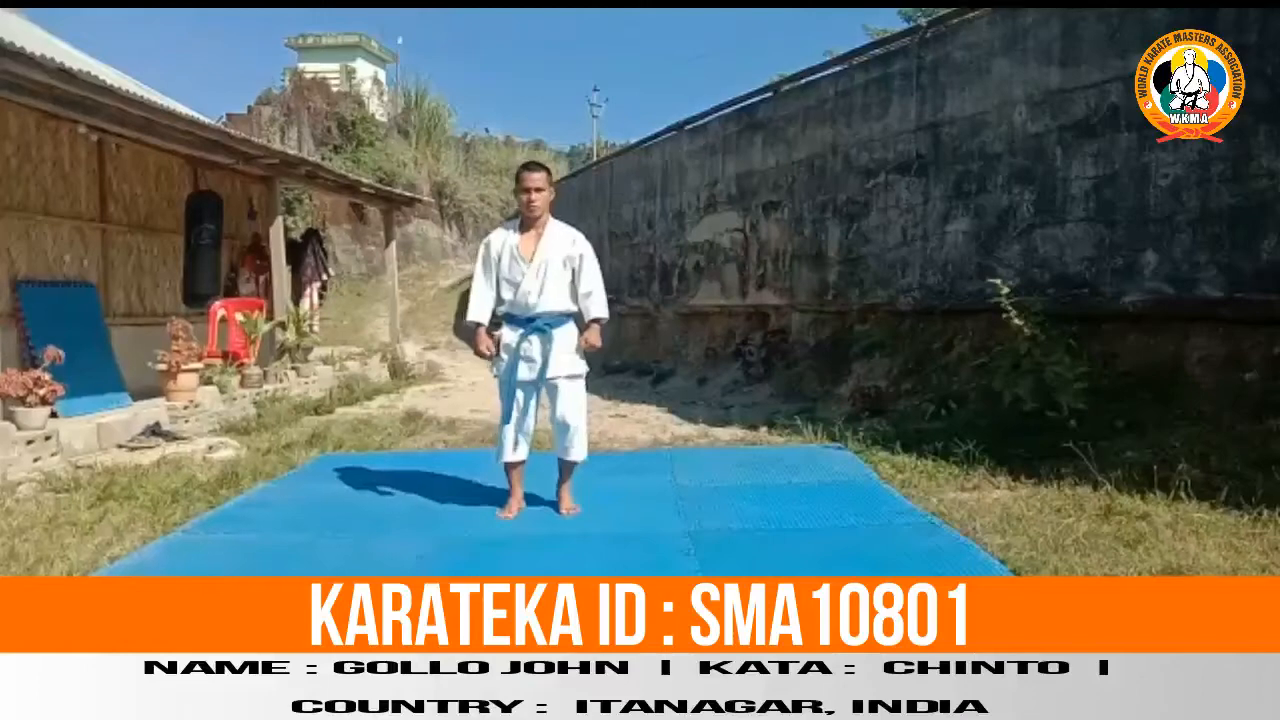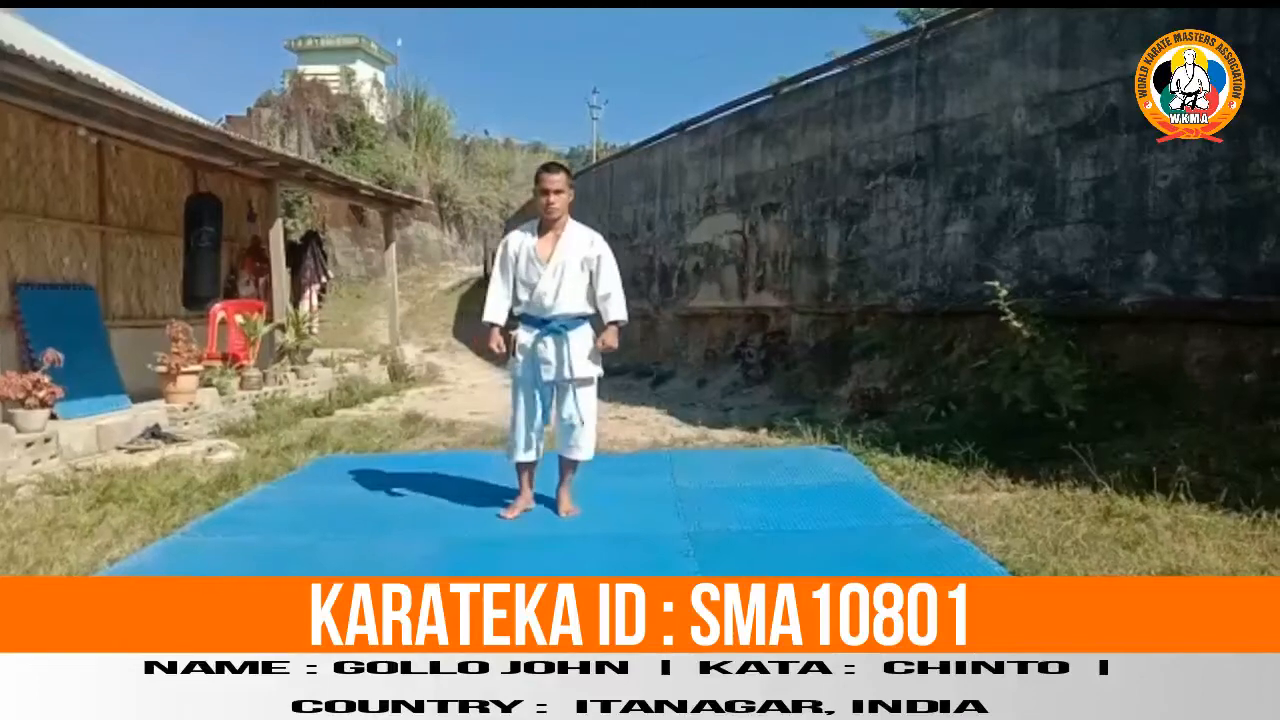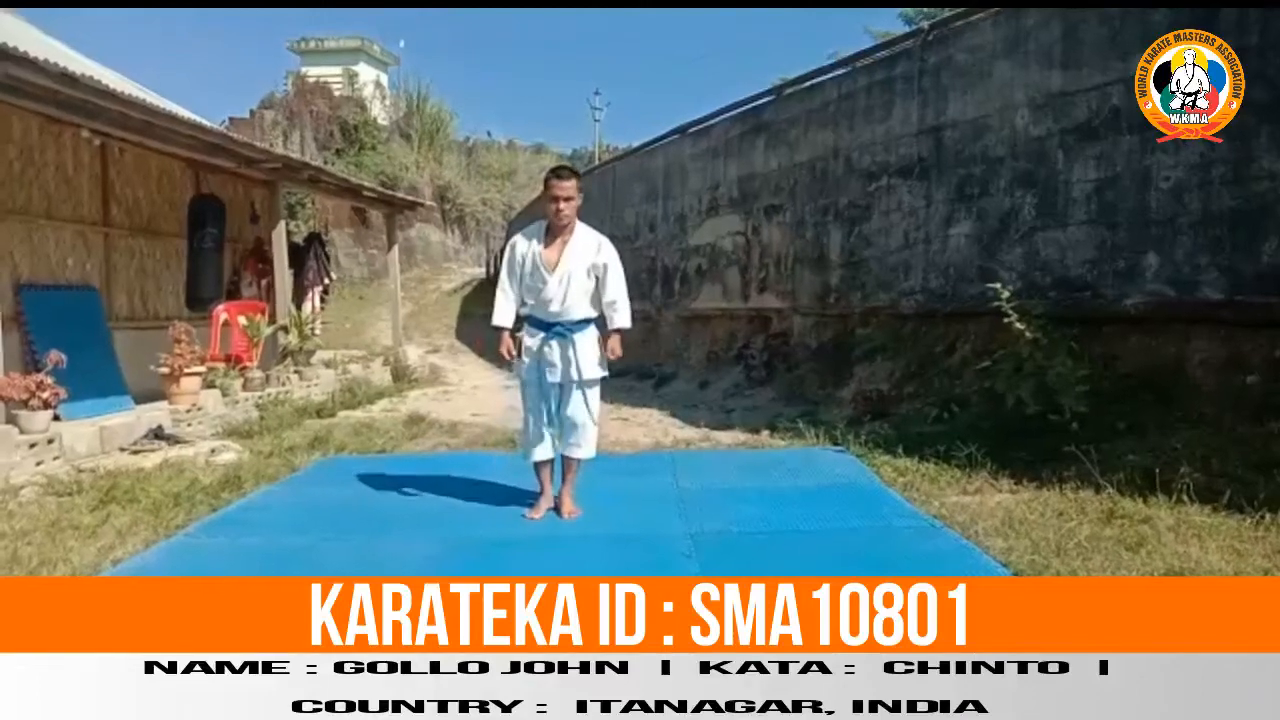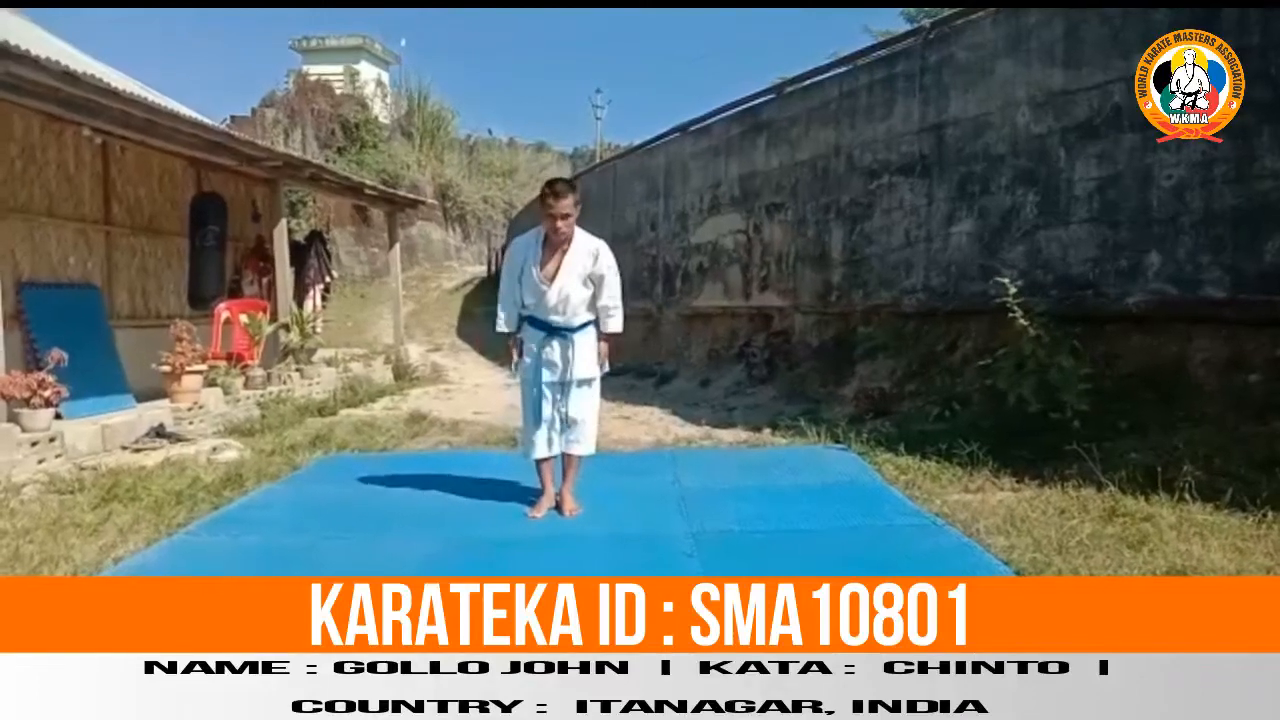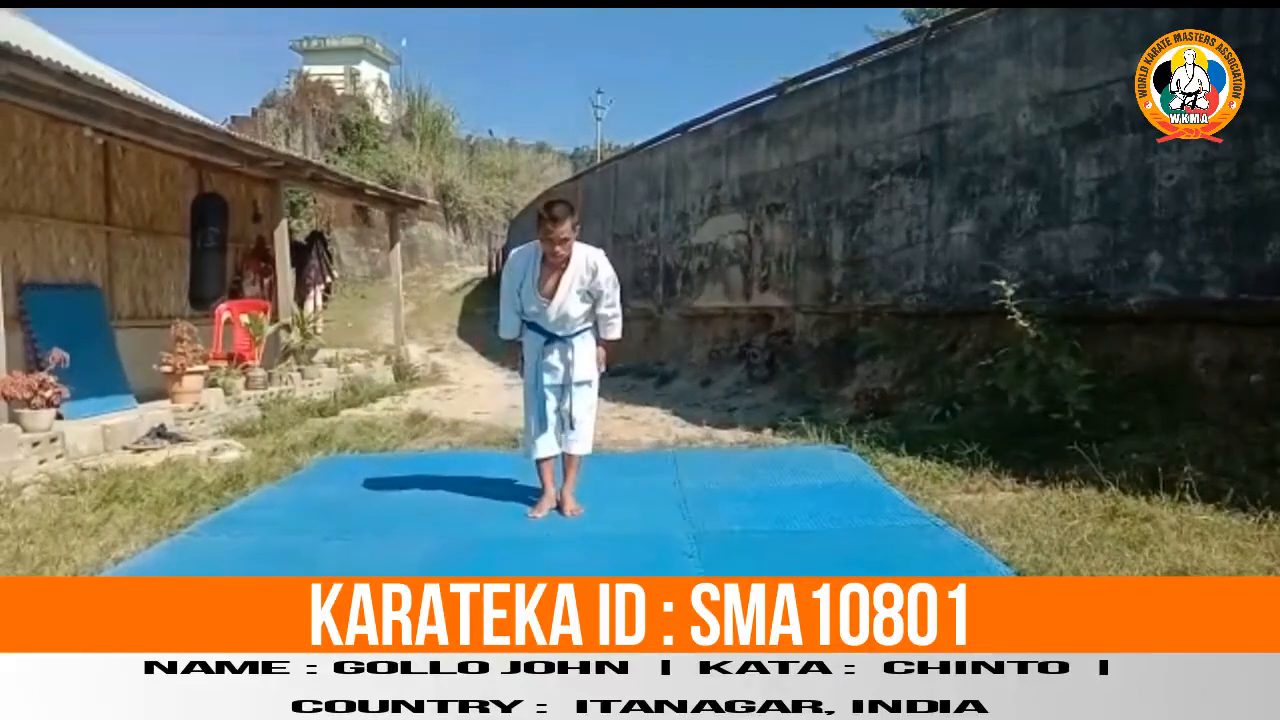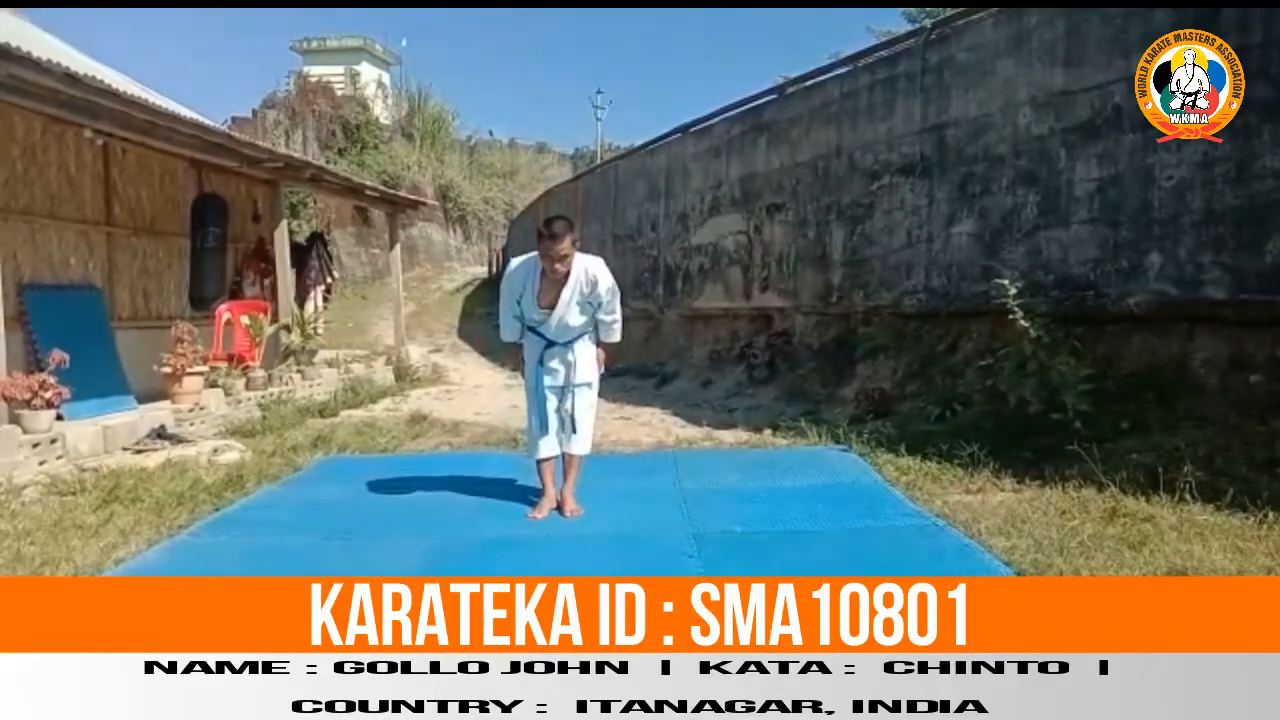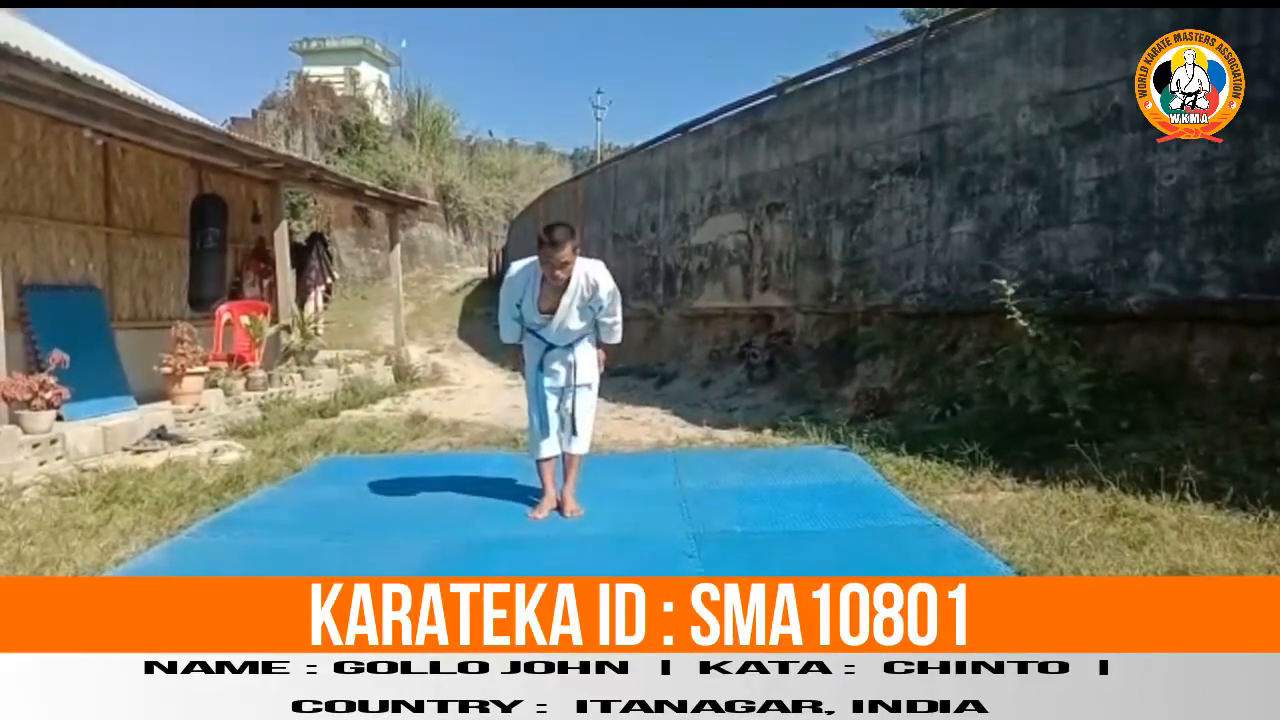
dt=0.3s
person 1, frame 1
left shoulder: (571, 239)
right shoulder: (497, 241)
left elbow: (590, 284)
right elbow: (484, 286)
left wrist: (594, 325)
right wrist: (480, 329)
left hip: (561, 337)
right hip: (516, 338)
left knee: (569, 416)
right knee: (513, 417)
left ankle: (564, 489)
right ankle: (515, 494)
person 1, frame 2
left shoulder: (590, 240)
right shoulder: (515, 241)
left elbow: (608, 286)
right elbow: (501, 286)
left wrist: (612, 326)
right wrist: (494, 328)
left hip: (575, 338)
right hip: (530, 338)
left knee: (576, 417)
right knee: (526, 418)
left ankle: (565, 490)
right ankle: (525, 493)
person 1, frame 3
left shoulder: (597, 244)
right shoulder: (521, 242)
left elbow: (614, 291)
right elbow: (508, 289)
left wrist: (615, 334)
right wrist: (505, 332)
left hip: (580, 340)
right hip: (536, 340)
left knee: (578, 417)
right knee: (538, 418)
left ankle: (567, 493)
right ankle: (545, 493)
person 1, frame 4
left shoulder: (595, 250)
right shoulder: (520, 247)
left elbow: (609, 298)
right elbow: (508, 297)
left wrist: (605, 339)
right wrist: (511, 338)
left hip: (580, 340)
right hip: (537, 340)
left knee: (578, 416)
right knee: (538, 417)
left ankle: (567, 490)
right ankle: (547, 491)
person 1, frame 5
left shoulder: (594, 263)
right shoulder: (518, 261)
left elbow: (609, 307)
right elbow: (510, 307)
left wrist: (603, 344)
right wrist: (514, 345)
left hip: (580, 345)
right hip: (538, 344)
left knee: (577, 417)
right knee: (540, 417)
left ankle: (568, 491)
right ankle: (547, 492)
person 1, frame 6
left shoulder: (595, 273)
right shoulder: (517, 272)
left elbow: (609, 314)
right elbow: (510, 313)
left wrist: (602, 347)
right wrist: (515, 347)
left hip: (580, 348)
right hip: (539, 348)
left knee: (578, 418)
right knee: (541, 418)
left ankle: (568, 492)
right ankle: (548, 492)
person 1, frame 7
left shoulder: (596, 278)
right shoulder: (517, 276)
left elbow: (610, 316)
right elbow: (509, 314)
left wrist: (602, 347)
right wrist: (514, 348)
left hip: (581, 350)
right hip: (539, 350)
left knee: (577, 418)
right knee: (542, 419)
left ankle: (568, 492)
right ankle: (548, 493)
